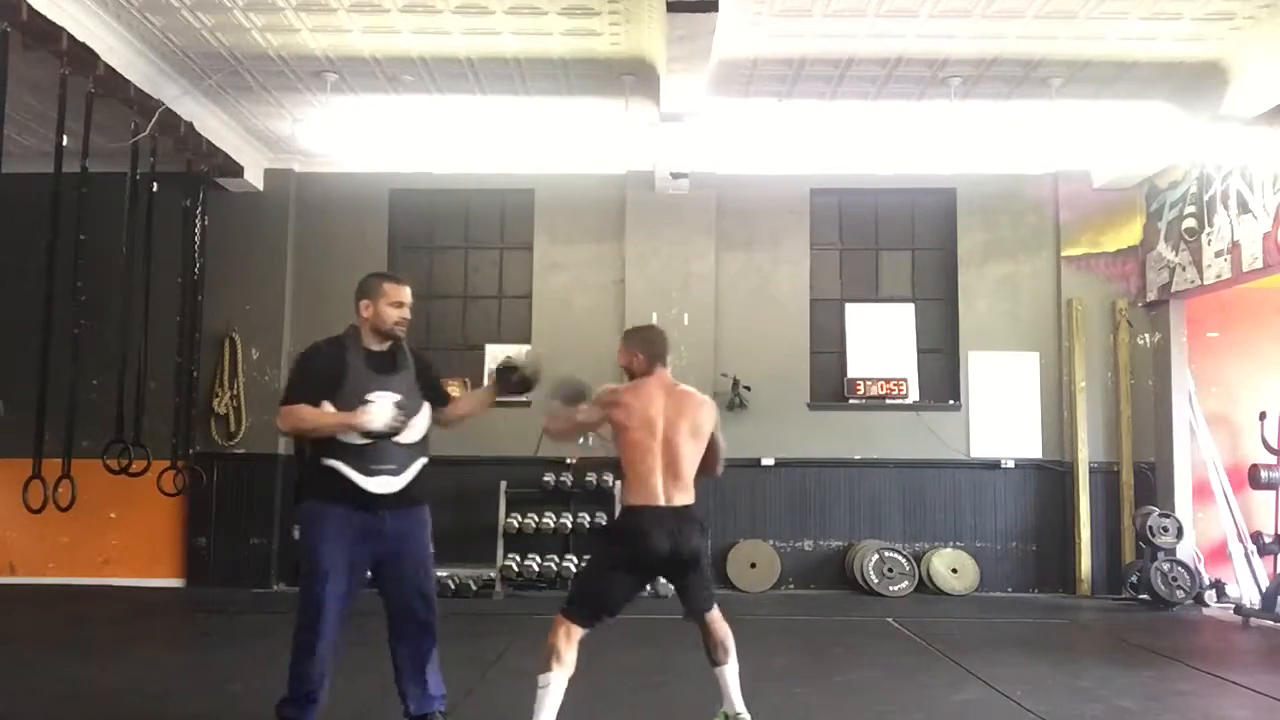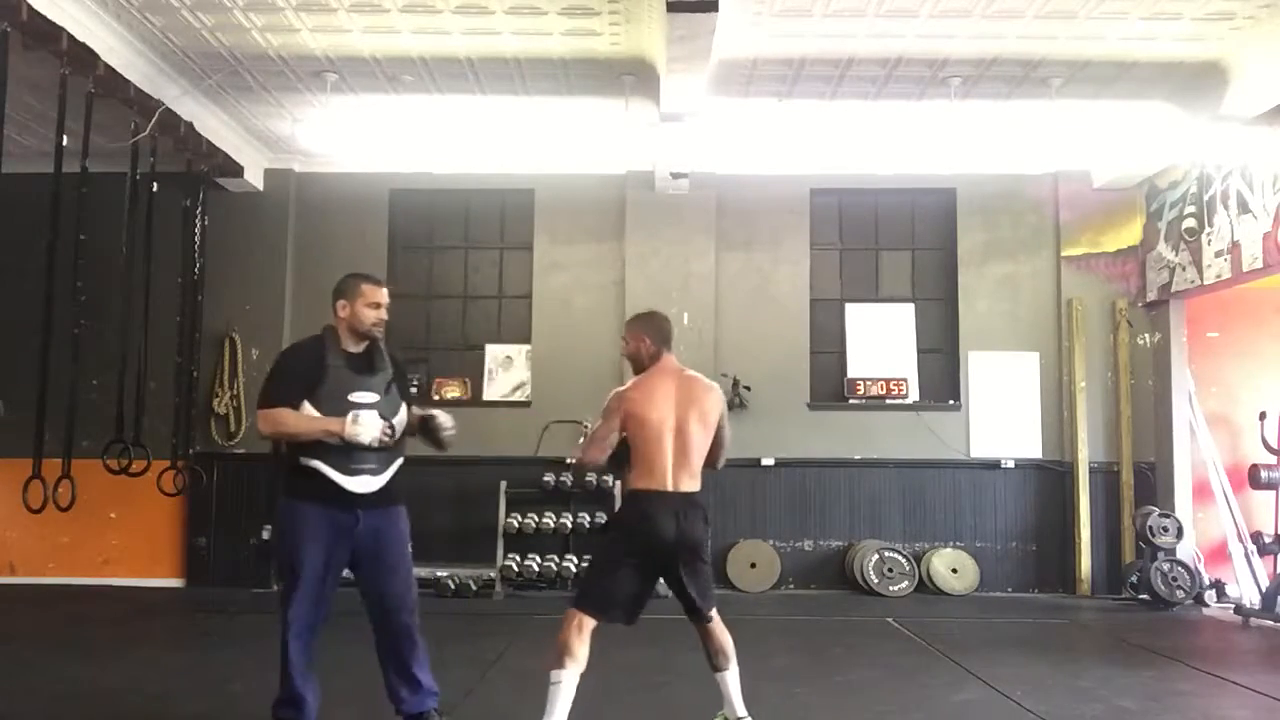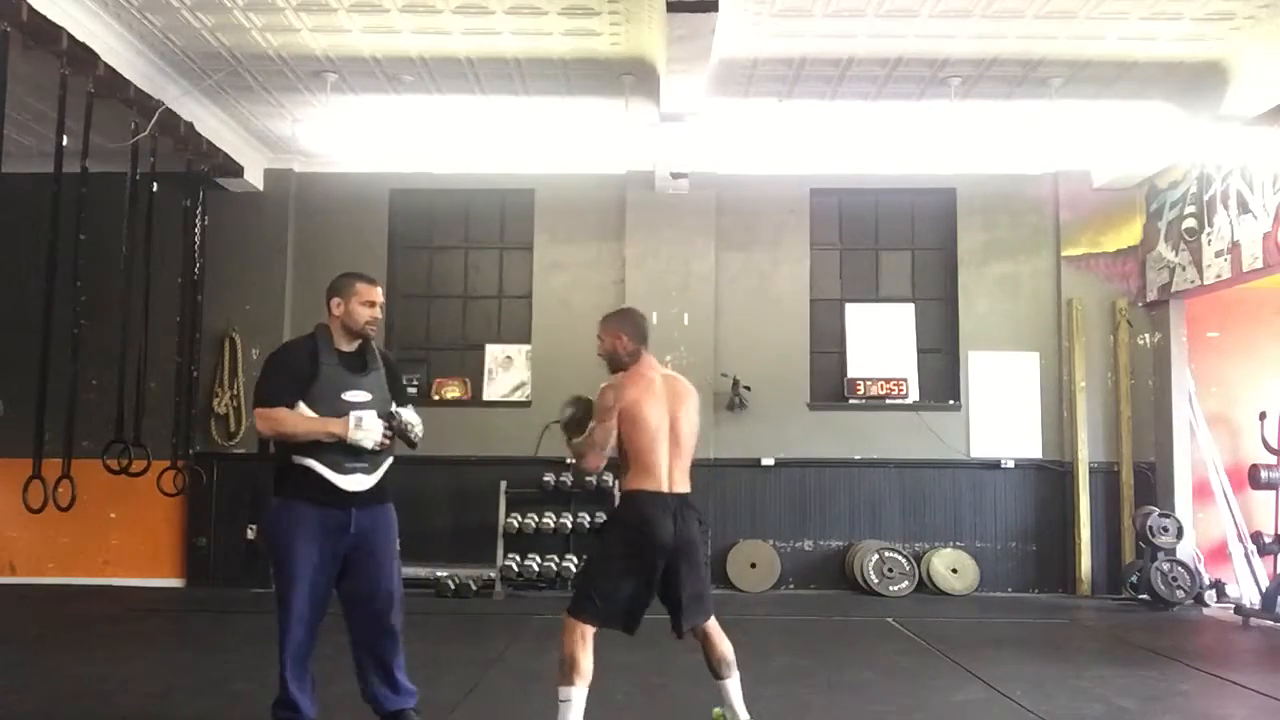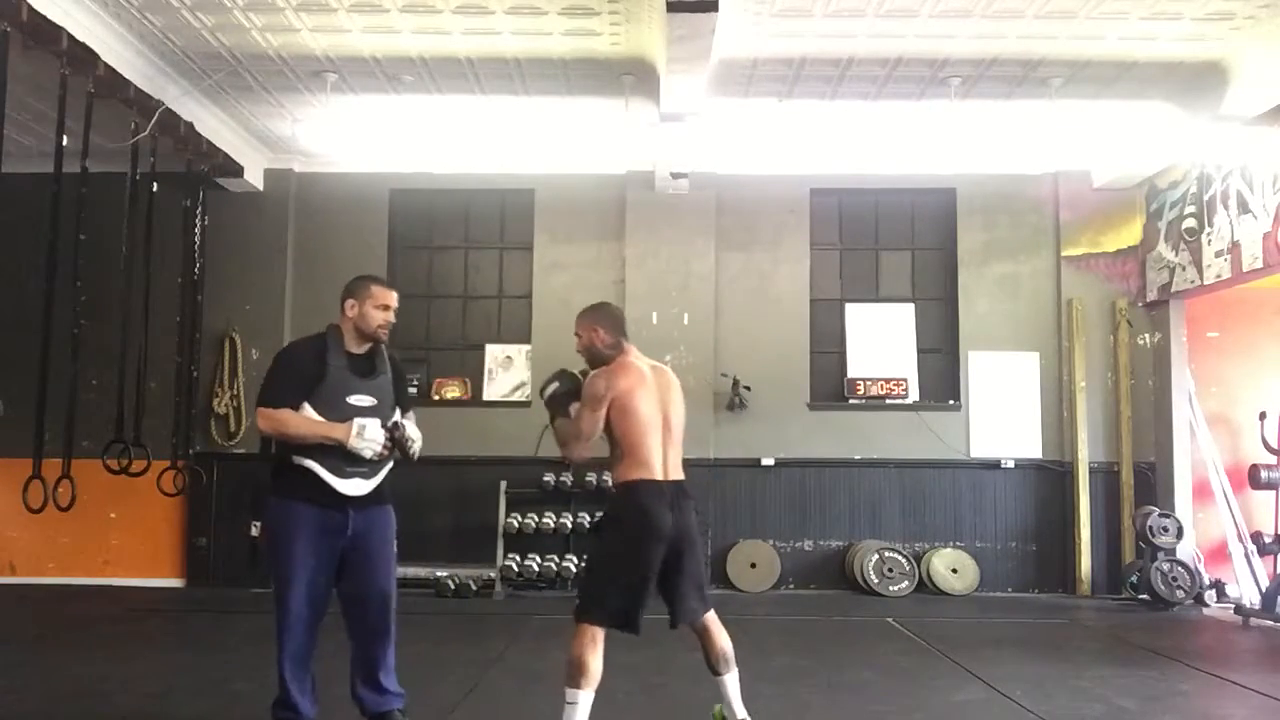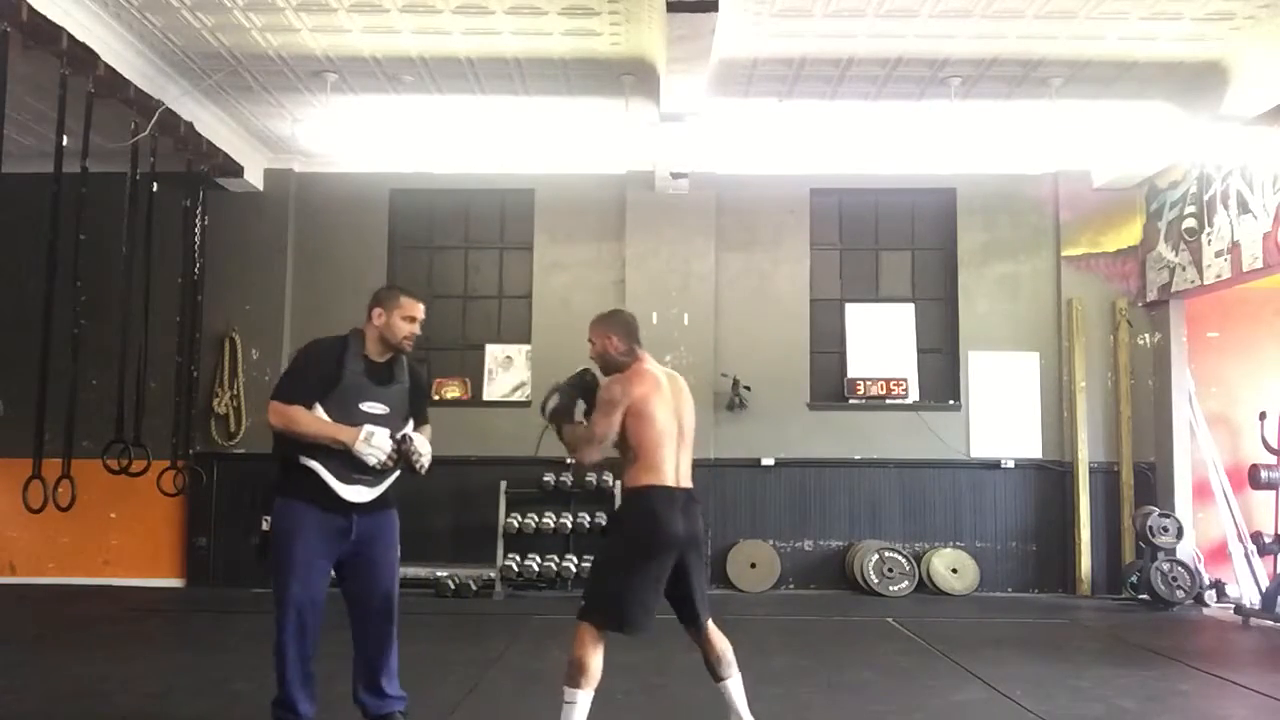
dt=0.2s
person 1, frame 1
left shoulder: (414, 361)
right shoulder: (324, 358)
left elbow: (448, 409)
right elbow: (288, 419)
left wrist: (496, 391)
right wrist: (357, 418)
left hip: (403, 510)
right hip: (335, 509)
left knee: (417, 611)
right knee: (321, 614)
person 1, frame 2
left shoulder: (390, 363)
right shoulder: (302, 358)
right elbow: (269, 421)
left wrist: (425, 421)
right wrist: (343, 426)
left hip: (381, 510)
right hip: (313, 509)
left knee: (399, 610)
right knee: (303, 615)
person 1, frame 3
left shoulder: (382, 362)
right shoulder: (295, 357)
left elbow: (398, 414)
right elbow: (266, 421)
left wrist: (407, 422)
right wrist: (345, 427)
left hip: (372, 508)
right hip: (305, 508)
left knee: (381, 608)
right knee: (299, 614)
person 1, frame 4
left shoulder: (390, 366)
right shoulder: (304, 355)
left elbow: (401, 418)
right elbow: (268, 419)
left wrist: (408, 433)
right wrist: (346, 433)
left hip: (370, 509)
right hip: (304, 508)
left knee: (376, 607)
right knee: (298, 612)
person 1, frame 5
left shoulder: (411, 378)
right shoulder: (323, 356)
left elbow: (419, 429)
right elbow: (279, 414)
left wrist: (420, 446)
right wrist: (352, 437)
left hip: (374, 513)
right hip: (308, 507)
left knee: (379, 609)
right knee: (298, 611)
person 2, frame 1
left shoulder: (618, 398)
right shoulder: (704, 405)
left elbow: (556, 429)
right elbow: (714, 467)
left wrist: (570, 405)
left hip: (637, 529)
right hip: (686, 528)
left knee: (568, 626)
right knee: (707, 613)
person 2, frame 2
left shoulder: (627, 395)
right shoulder: (712, 393)
left elbow: (590, 459)
left wrist: (620, 441)
left hip: (643, 515)
right hip: (689, 515)
left knee: (580, 619)
right knee: (707, 617)
person 2, frame 3
left shoulder: (616, 390)
right shoulder: (687, 389)
left elbow: (592, 461)
left wrist: (574, 433)
left hip: (640, 516)
right hip: (685, 516)
left knee: (579, 626)
right knee: (703, 623)
person 2, frame 4
left shoulder: (604, 379)
right shoulder: (667, 377)
left elbow: (574, 450)
left wrist: (558, 408)
left hip: (638, 507)
right hip: (680, 504)
left knee: (590, 627)
right knee: (702, 616)
person 2, frame 5
left shoulder: (621, 384)
right shoulder: (677, 383)
left elbow: (588, 452)
left wrist: (561, 419)
right wrist: (594, 403)
left hip: (647, 512)
right hip: (687, 512)
left knee: (590, 629)
right knee: (701, 623)
